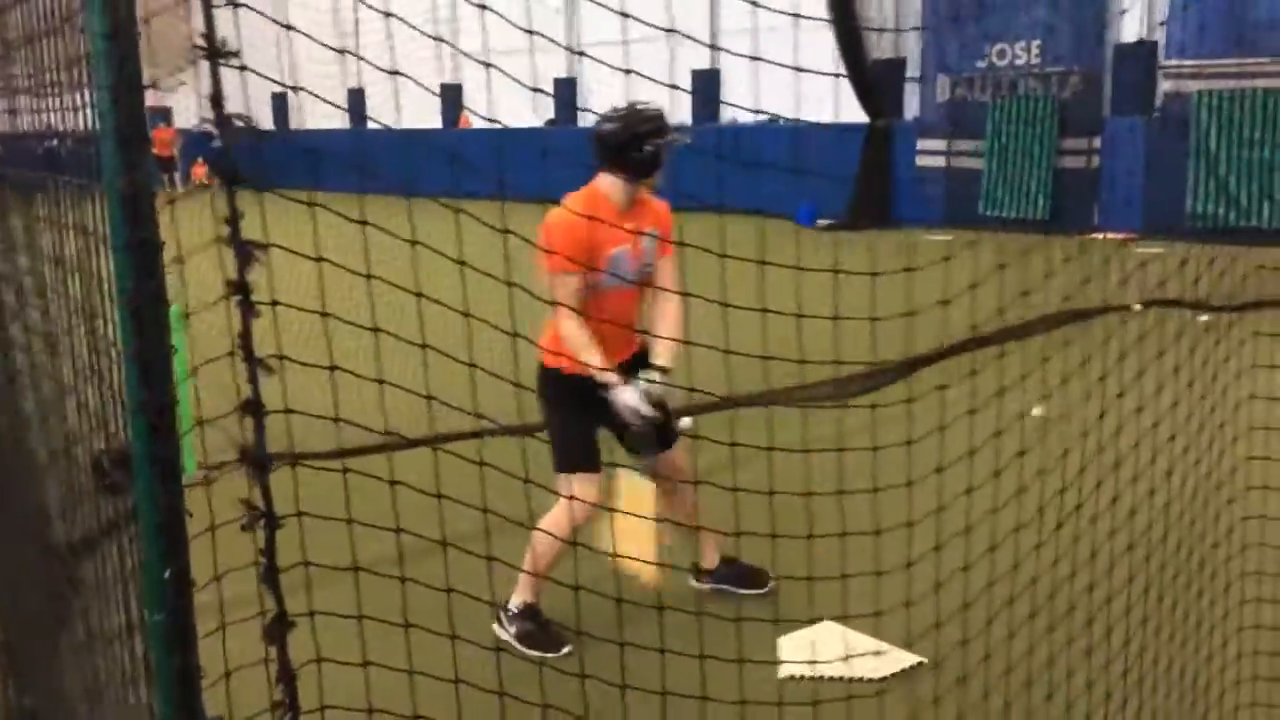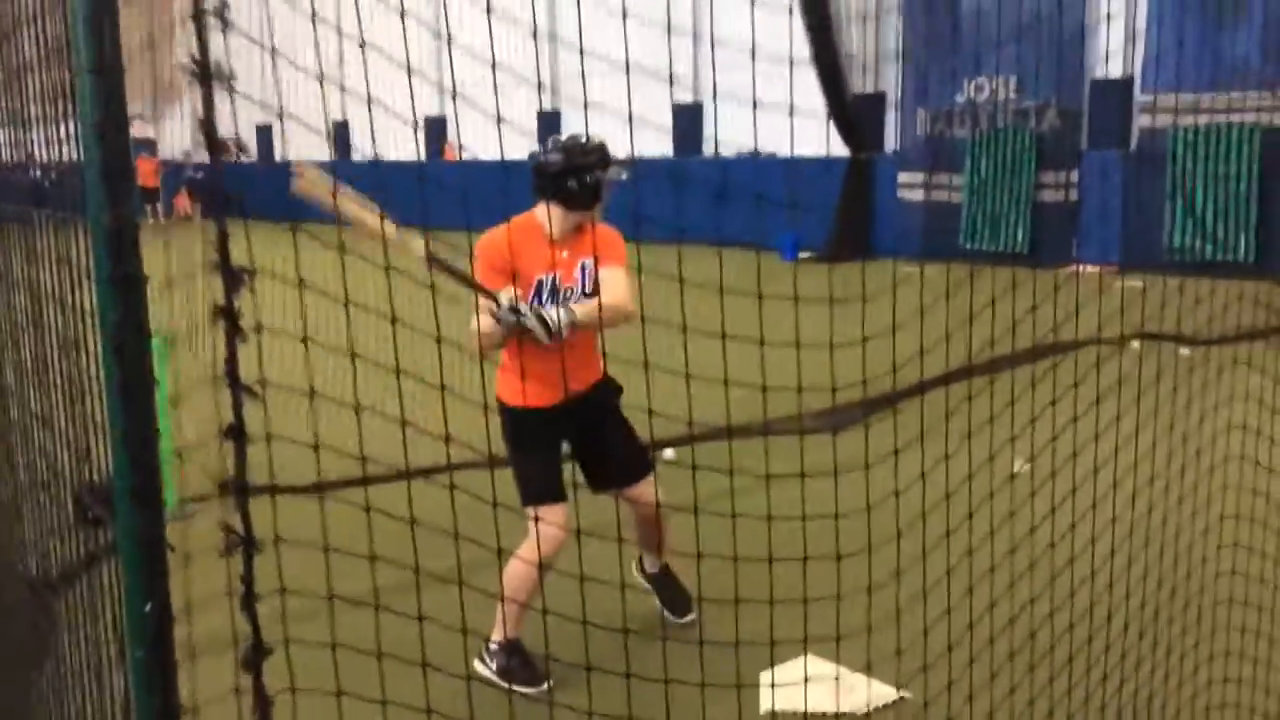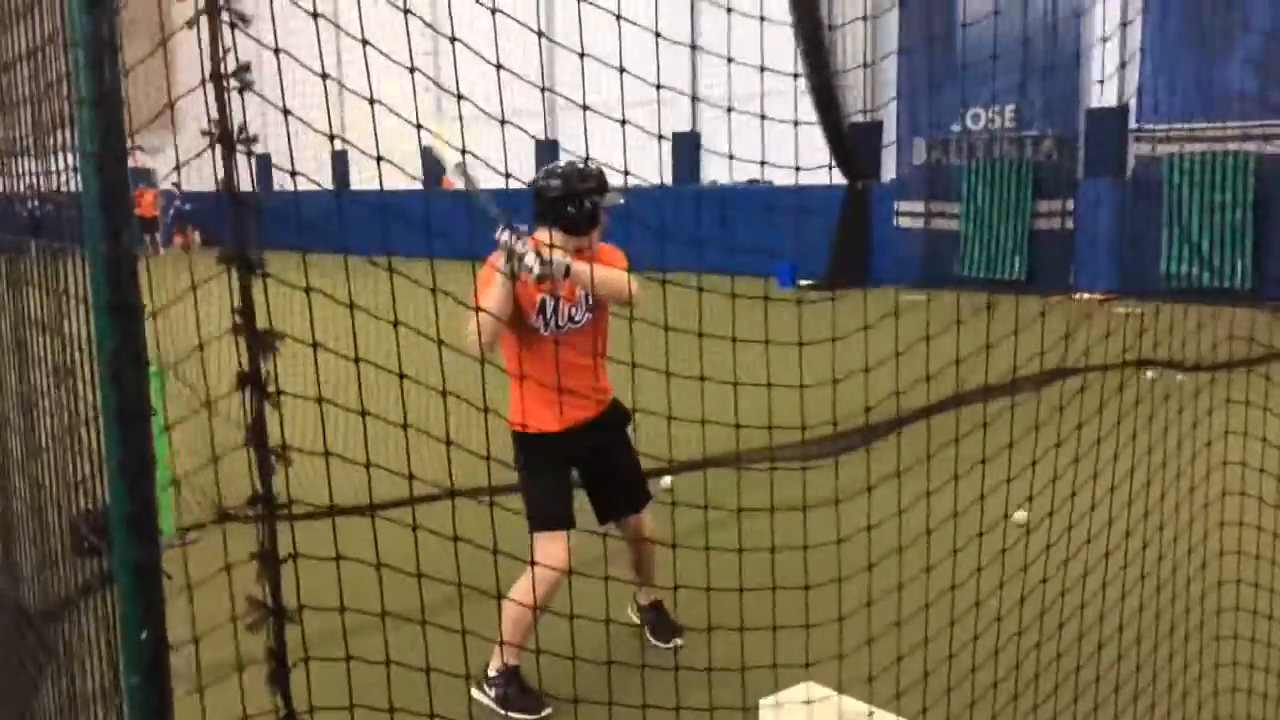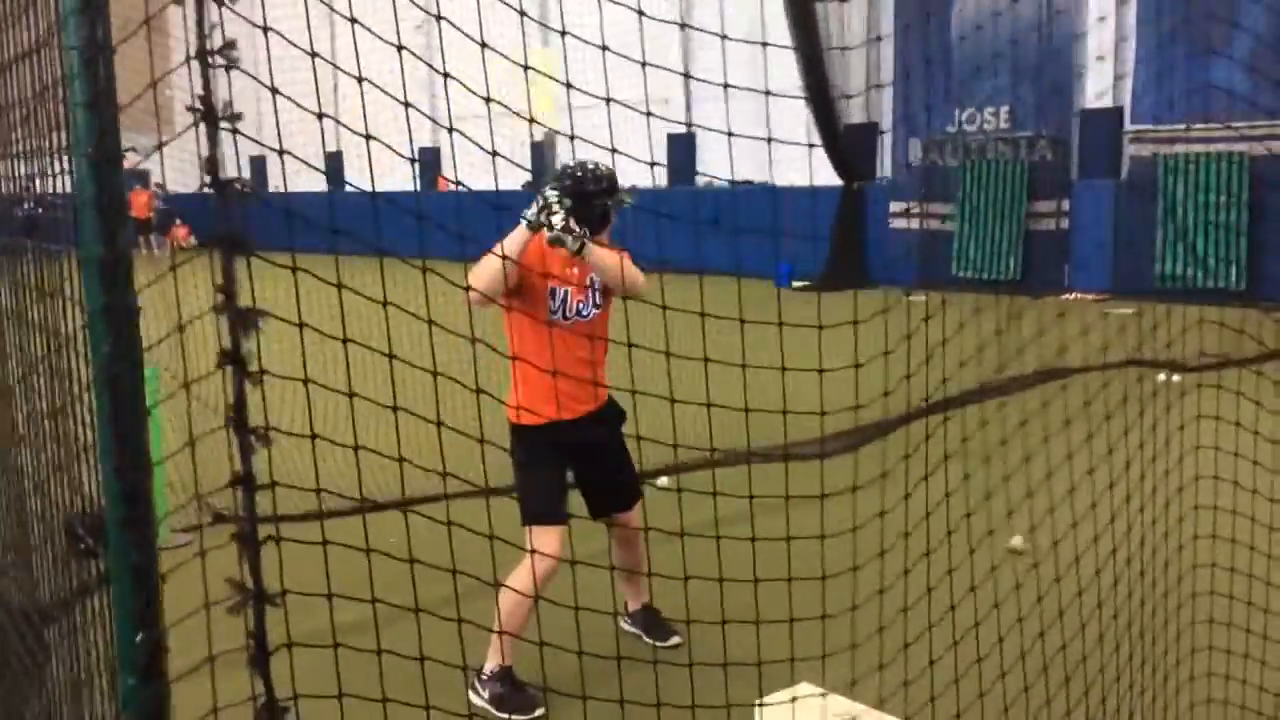
dt=0.3s
person 1, frame 1
left shoulder: (657, 215)
right shoulder: (568, 223)
left elbow: (669, 296)
right elbow: (563, 317)
left wrist: (659, 368)
right wrist: (610, 381)
left hip: (629, 362)
right hip: (573, 371)
left knee: (675, 464)
right knee: (581, 499)
left ankle: (711, 564)
right ankle: (517, 610)
person 1, frame 2
left shoulder: (605, 239)
right shoulder: (500, 244)
left elbow: (622, 305)
right elbow: (484, 330)
left wrist: (563, 314)
right wrist: (503, 316)
left hip: (589, 391)
right hip: (527, 404)
left knee: (646, 497)
right knee: (550, 533)
left ankle: (654, 565)
right ankle: (498, 647)
person 1, frame 3
left shoulder: (603, 256)
right shoulder: (506, 263)
left elbow: (627, 293)
right elbow: (481, 343)
left wrist: (560, 267)
right wrist: (512, 268)
left hip: (600, 417)
right hip: (540, 431)
left knee: (640, 526)
right knee: (554, 561)
left ankle: (646, 603)
right ankle: (497, 675)
person 1, frame 4
left shoulder: (605, 255)
right shoulder: (523, 252)
left elbow: (636, 286)
right elbow: (476, 292)
left wrist: (575, 243)
right wrist: (529, 228)
left hip: (595, 412)
right hip: (537, 424)
left knee: (629, 521)
right knee: (546, 552)
left ankle: (636, 609)
right ankle: (491, 675)
